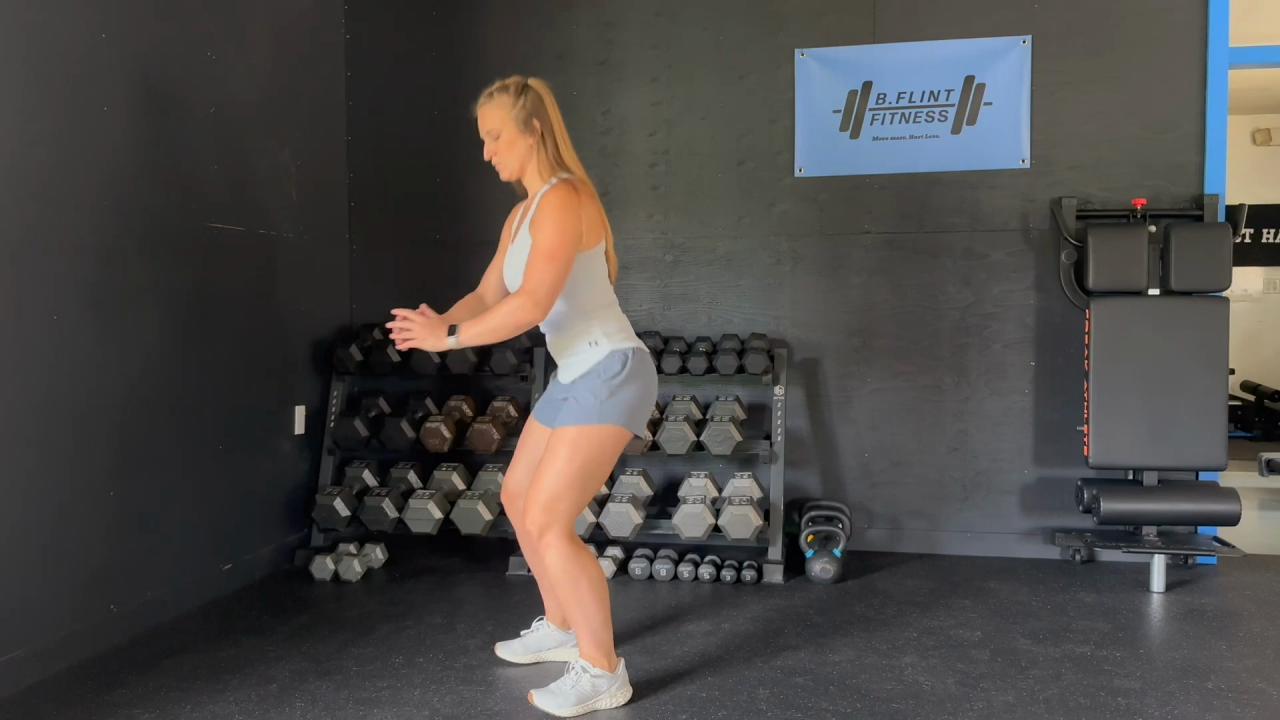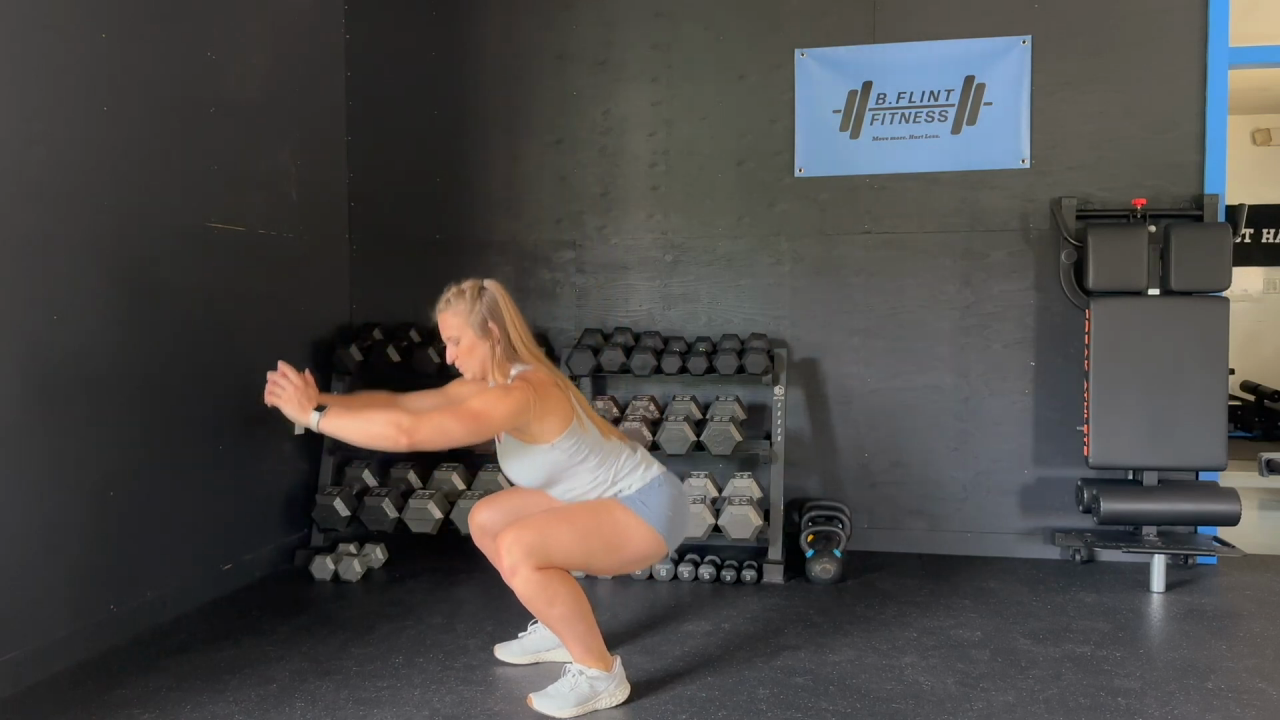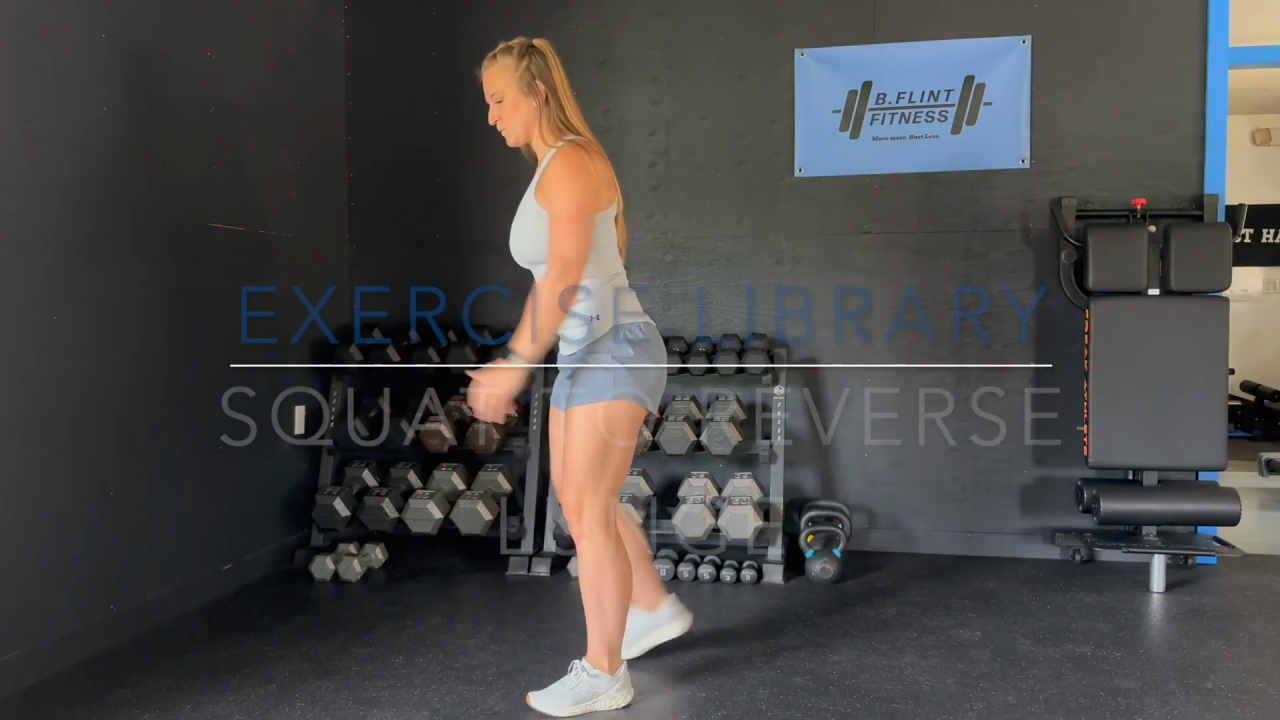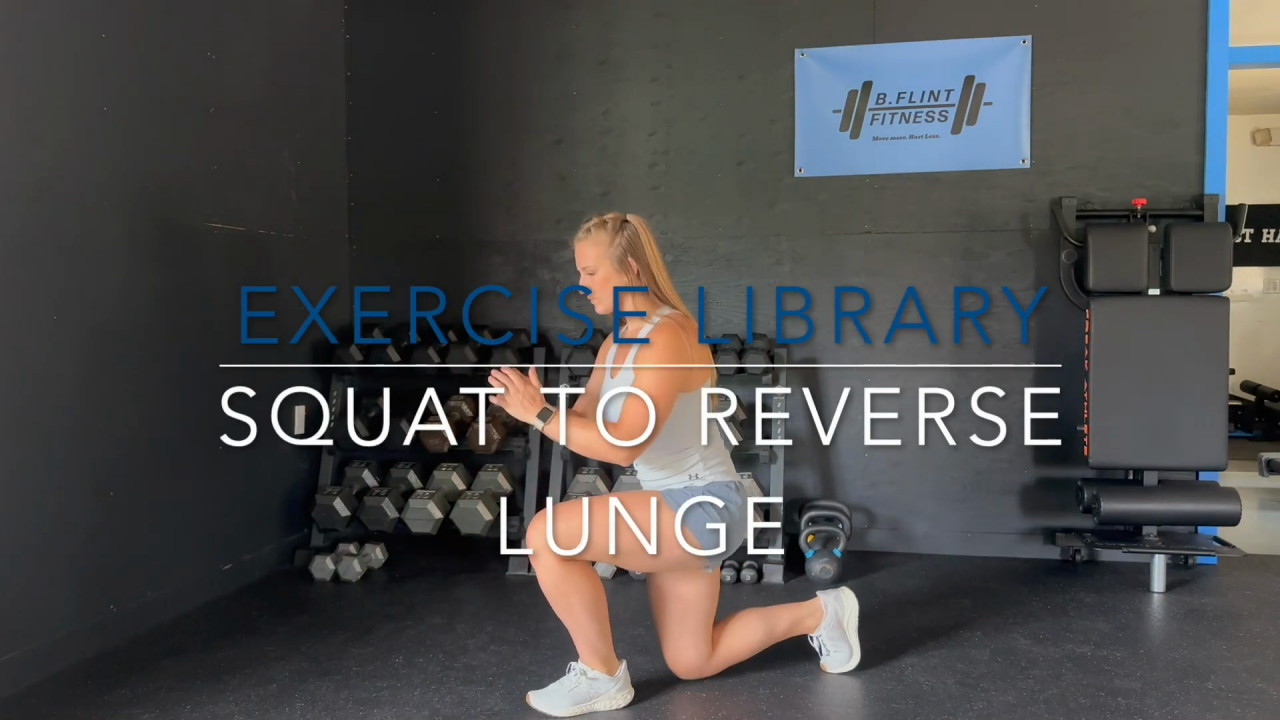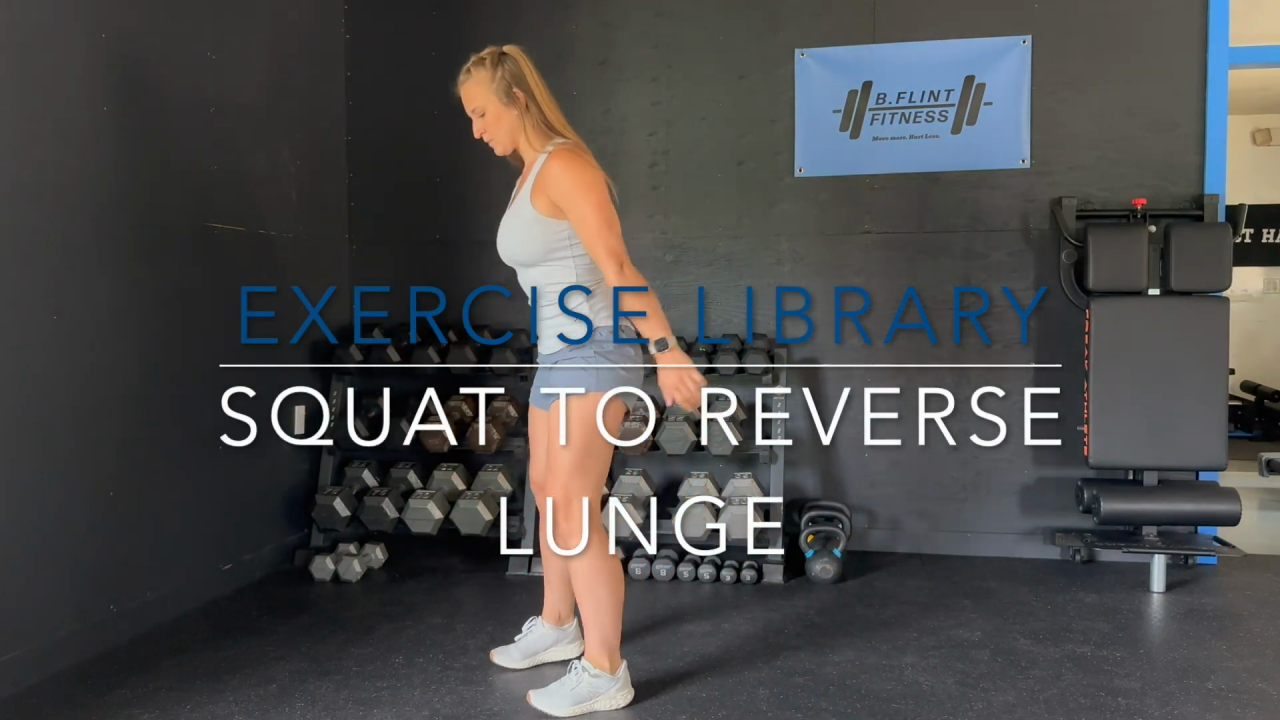
dt=1s
person 1, frame 1
left shoulder: (563, 198)
right shoulder: (524, 212)
left elbow: (533, 305)
right elbow: (489, 295)
left wrist: (454, 334)
right wrist: (443, 322)
left hip: (607, 374)
right hip: (578, 375)
left knee: (546, 524)
right knee: (518, 500)
right ankle: (560, 626)
person 1, frame 2
left shoulder: (520, 395)
right shoulder: (488, 385)
left elbow: (408, 432)
right elbow: (401, 402)
left wrist: (314, 415)
right wrist: (321, 402)
left hip: (649, 509)
right hip: (619, 499)
left knee: (517, 548)
right knee: (486, 522)
left ankle: (598, 672)
right ankle: (560, 628)
person 1, frame 3
left shoulder: (570, 163)
right shoulder: (551, 169)
left elbow: (564, 277)
left wrist: (513, 363)
right wrist: (516, 357)
left hip: (611, 353)
right hip: (583, 355)
left knee: (584, 512)
right knee: (585, 502)
right ankle: (653, 606)
person 1, frame 4
left shoulder: (670, 339)
right shoulder: (617, 343)
left elbow: (624, 446)
right elbow: (584, 425)
left wrist: (540, 415)
right wrist: (536, 405)
left hip: (702, 509)
right hip: (679, 506)
left knee: (547, 534)
right knee: (692, 663)
left ankle: (600, 674)
right ankle: (821, 614)
person 1, frame 5
left shoulder: (566, 165)
right shoulder: (532, 174)
left elbow: (618, 267)
left wrist: (668, 352)
left hip: (592, 356)
right hip: (561, 356)
left knee: (572, 514)
right knee: (547, 496)
right ankle: (557, 625)
